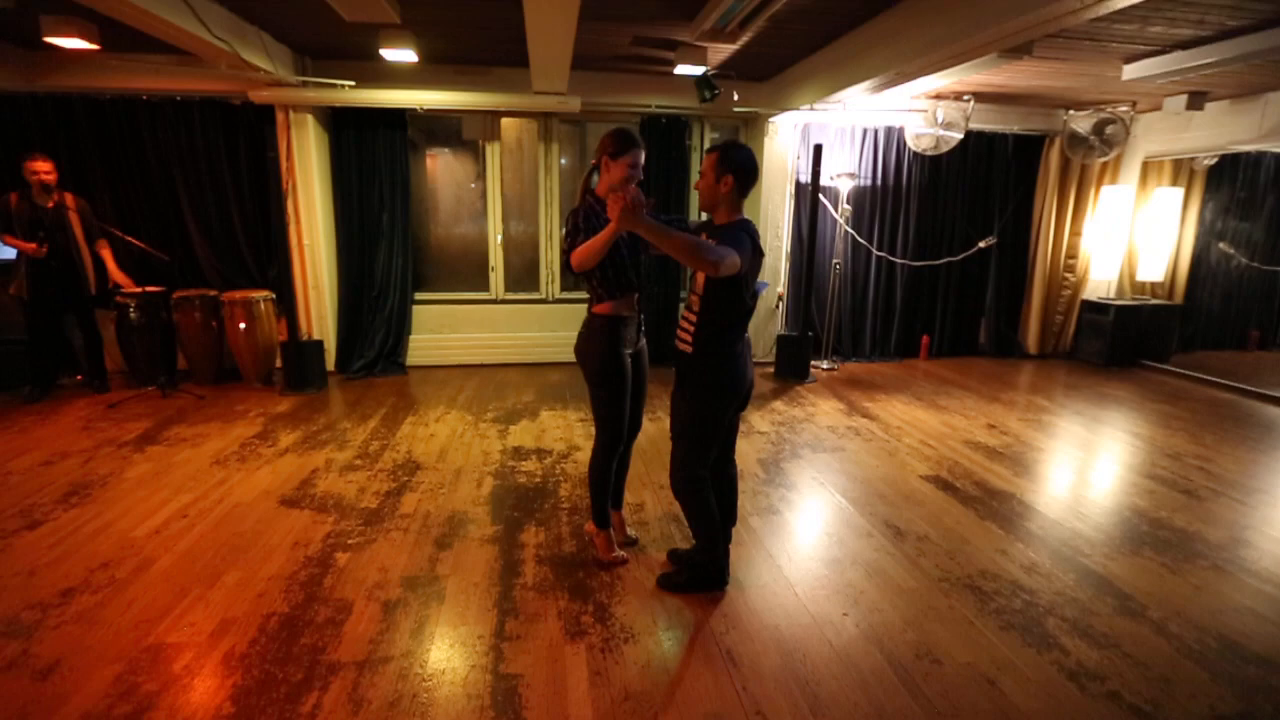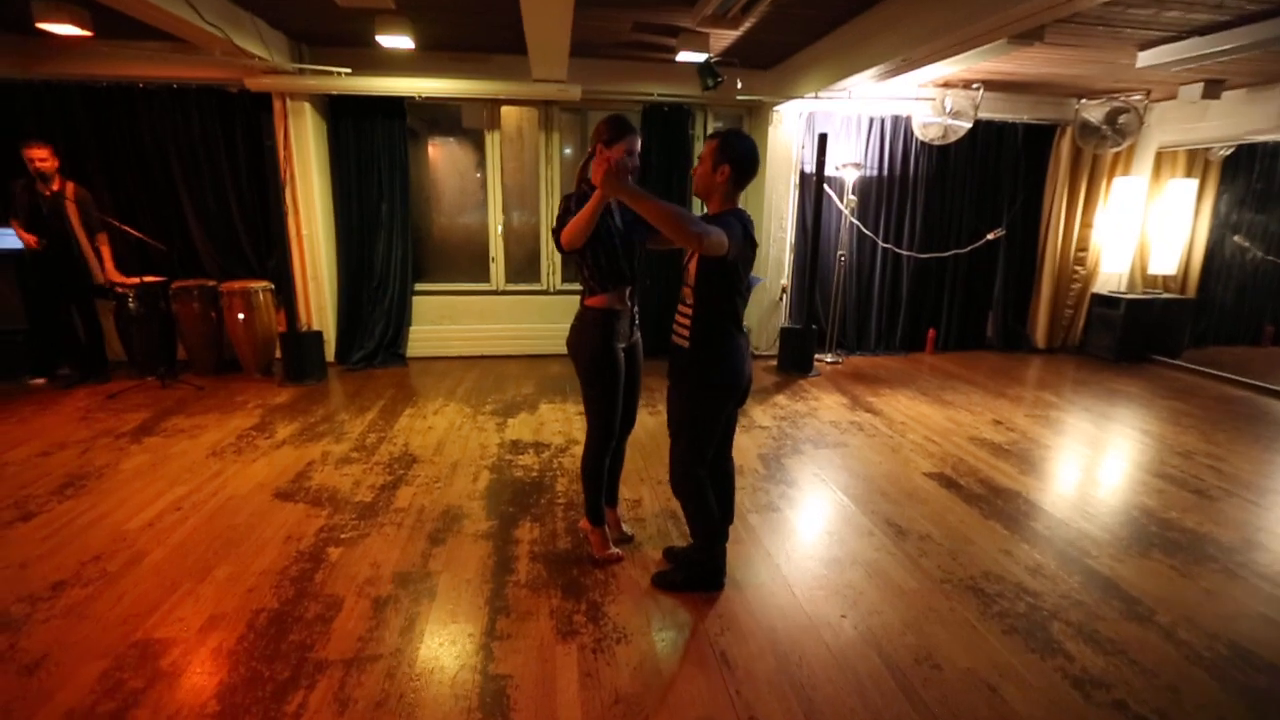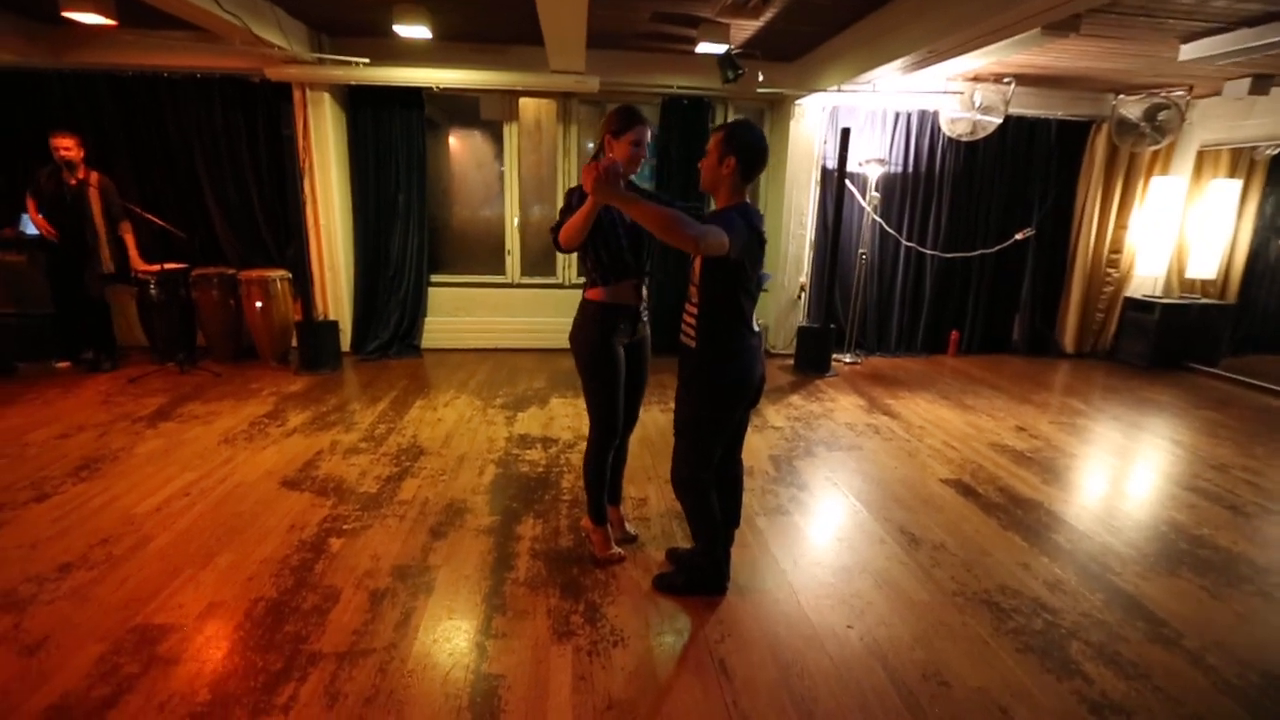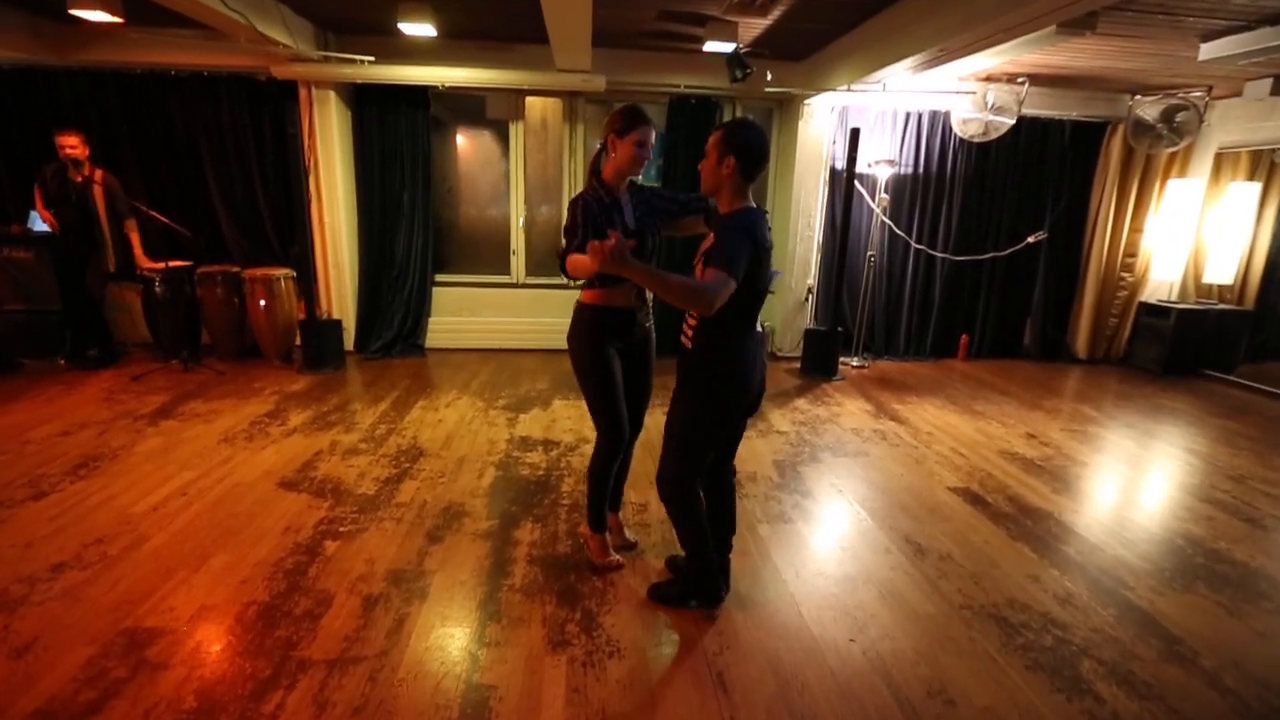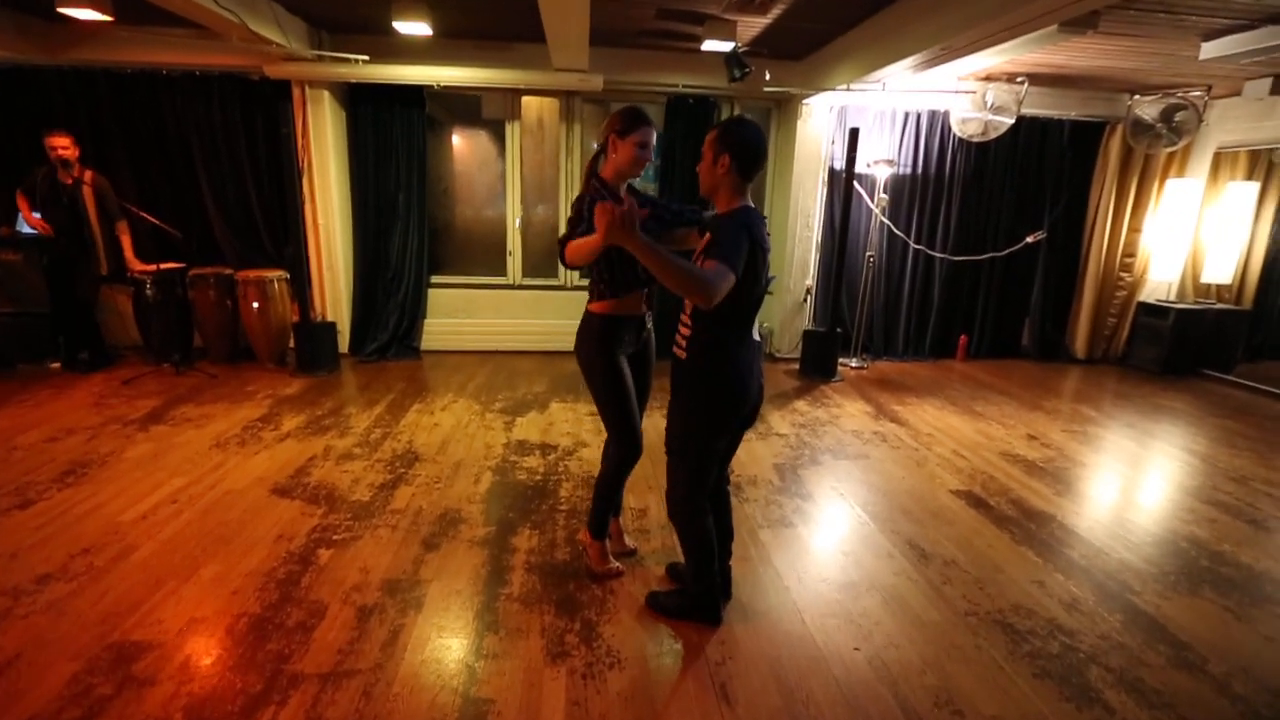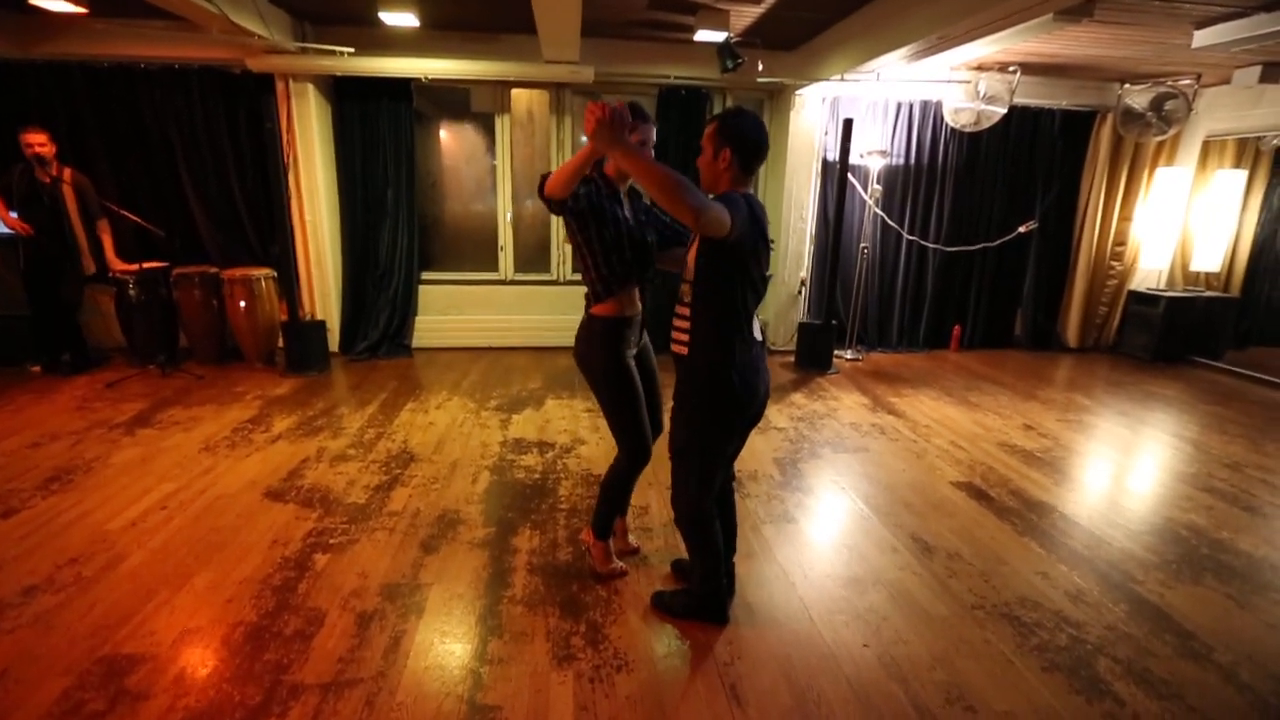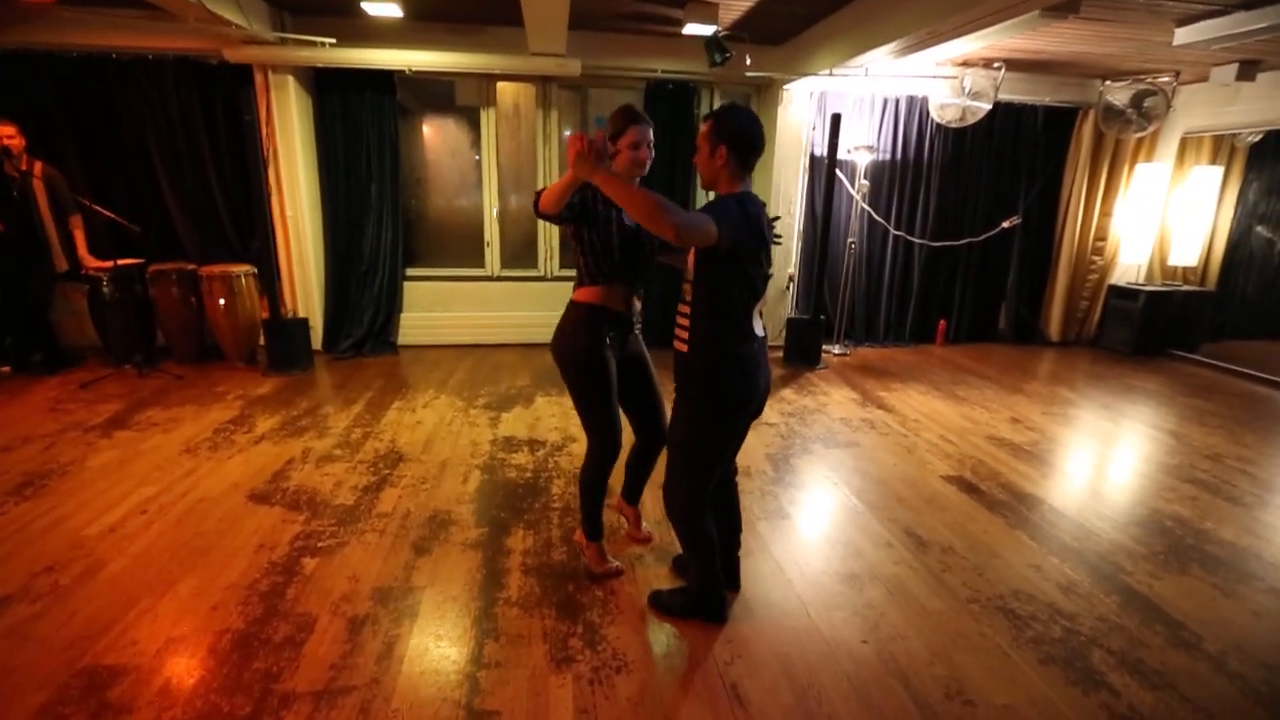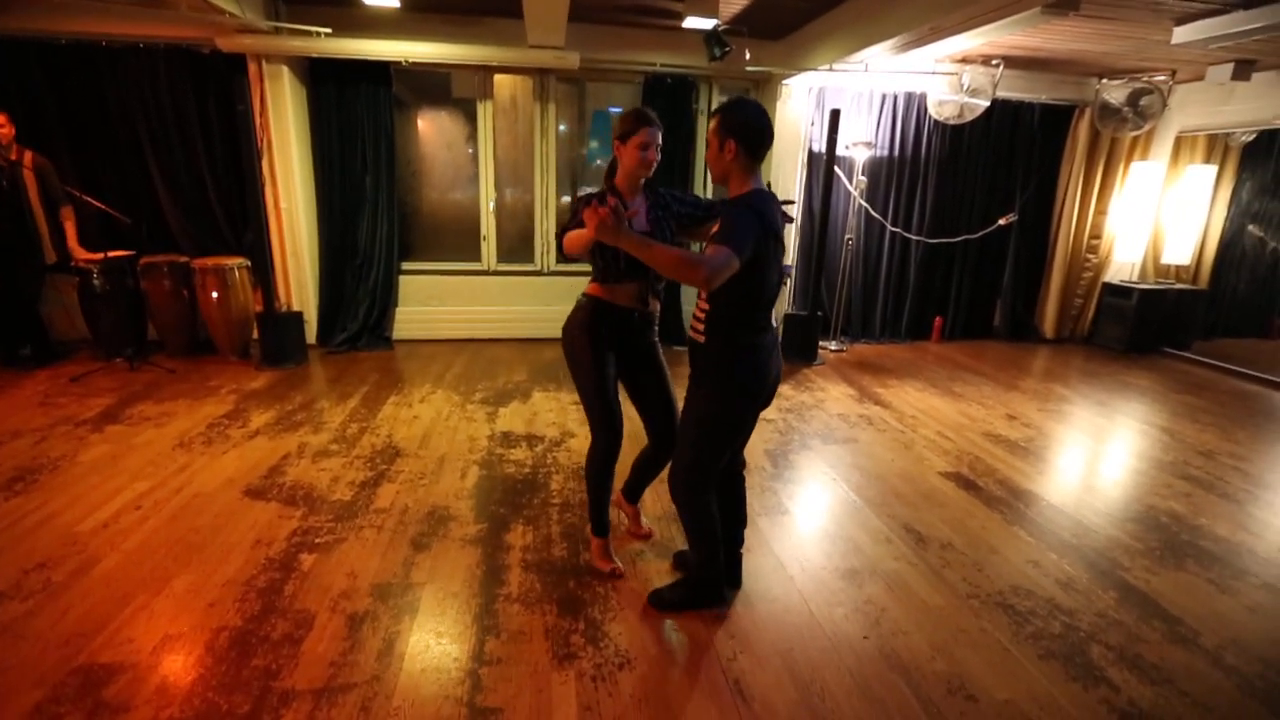
dt=0.4s
person 1, frame 1
left shoulder: (739, 239)
right shoulder: (715, 230)
left elbow: (712, 262)
right elbow: (687, 246)
left wrist: (639, 225)
left hip: (711, 374)
right hip: (721, 370)
left knee: (689, 474)
right knee: (718, 465)
left ankle: (710, 567)
right ankle: (713, 552)
person 1, frame 2
left shoulder: (732, 228)
right shoulder: (719, 223)
left elbow: (694, 235)
right elbow: (683, 233)
left wrist: (624, 192)
left hip: (706, 370)
right hip: (721, 364)
left knee: (688, 472)
right knee: (714, 463)
left ankle: (706, 568)
right ankle: (710, 551)
person 1, frame 3
left shoulder: (736, 222)
right shoulder: (736, 219)
left elbow: (692, 237)
right elbow: (692, 233)
left wrist: (616, 196)
right wrist: (622, 198)
left hip: (716, 370)
right hip: (736, 364)
left knee: (691, 474)
right knee: (724, 465)
left ankle: (709, 572)
right ankle: (714, 555)
person 1, frame 4
left shoulder: (736, 232)
right shoulder: (747, 221)
left elbow: (706, 299)
left wrist: (629, 267)
left hip: (715, 375)
right hip: (739, 370)
left knee: (676, 479)
right knee: (717, 471)
left ankle: (703, 582)
right ankle: (713, 566)
person 1, frame 5
left shoulder: (734, 229)
right shoulder: (743, 223)
left elbow: (705, 292)
right elbow: (705, 276)
left wrist: (630, 241)
left hip: (711, 383)
right hip: (734, 378)
left knee: (687, 496)
right knee: (711, 483)
left ankle: (703, 597)
right ankle: (714, 575)
person 1, frame 6
left shoulder: (736, 211)
right shoulder: (742, 214)
left elbow: (693, 210)
right elbow: (696, 252)
left wrist: (617, 149)
left hip: (716, 382)
right hip: (737, 376)
left knee: (692, 495)
right knee: (715, 480)
left ankle: (709, 596)
right ankle: (718, 569)
person 1, frame 7
left shoulder: (733, 211)
right shoulder: (747, 211)
left elbow: (677, 228)
right elbow: (688, 236)
left wrist: (598, 175)
left hip: (718, 378)
right hip: (739, 371)
left knee: (685, 491)
right knee: (717, 474)
left ankle: (706, 594)
right ankle: (723, 567)
person 1, frame 8
left shoulder: (746, 213)
right shoulder: (760, 205)
left elbow: (706, 274)
left wrist: (625, 240)
left hip: (730, 370)
right hip: (749, 363)
left knee: (689, 479)
right knee: (725, 467)
left ankle: (706, 582)
right ankle: (725, 563)
person 2, frame 1
right shoulder: (585, 215)
right elbow: (577, 262)
right wrist: (616, 225)
left hip: (634, 331)
right hip: (605, 336)
left knee: (630, 430)
right knee: (611, 435)
left ankle: (613, 513)
right ankle: (599, 526)
person 2, frame 2
left shoulder: (626, 206)
right shoulder: (580, 201)
right elbow: (566, 241)
right wrist: (600, 194)
left hip: (629, 325)
right hip: (598, 329)
left knee: (623, 427)
right knee: (603, 431)
left ankle: (608, 510)
right ankle: (594, 523)
person 2, frame 3
left shoulder: (639, 198)
right shoulder: (585, 195)
right elbow: (565, 241)
right wrist: (596, 199)
left hip: (637, 320)
right hip: (599, 323)
left knee: (626, 424)
right knee: (605, 428)
left ankle: (612, 509)
right ankle: (596, 522)
person 2, frame 4
left shoulder: (646, 198)
right shoulder: (587, 202)
left elbow: (700, 209)
right elbow: (570, 262)
right wrist: (596, 263)
left hip: (639, 325)
right hip: (595, 328)
left knee: (632, 430)
right knee: (613, 434)
left ankle: (612, 514)
right ankle: (595, 529)
person 2, frame 5
left shoulder: (638, 200)
right shoulder: (592, 202)
left elbow: (689, 224)
right elbow: (569, 253)
right wrist: (604, 236)
left hip: (640, 329)
right hip: (604, 335)
left knee: (625, 436)
right knee: (629, 443)
left ankle: (612, 520)
right ankle: (595, 534)
person 2, frame 6
left shoulder: (636, 201)
right shoulder: (589, 195)
left elbow: (680, 243)
right elbow: (551, 192)
right wrist: (594, 149)
left hip: (634, 331)
right hip: (605, 337)
left knee: (650, 430)
right knee: (637, 445)
left ankle: (617, 518)
right ankle: (597, 535)
person 2, frame 7
right shoulder: (588, 199)
right elbow: (545, 208)
right wrist: (578, 173)
left hip: (627, 332)
right hip: (586, 329)
left knee: (656, 432)
right knee: (606, 441)
left ankle: (629, 502)
right ankle: (590, 536)
person 2, frame 8
left shoulder: (668, 203)
right shoulder: (594, 203)
left elbow: (722, 214)
right elbow: (567, 243)
right wrist: (592, 233)
left hip: (642, 330)
right hip: (594, 325)
left knee: (668, 435)
right knee: (608, 431)
left ankle: (628, 498)
right ankle: (599, 536)
person 3, frame 1
left shoulder: (73, 204)
left elbow: (97, 237)
left wrist: (112, 269)
right wrist: (22, 245)
left hip: (76, 275)
right hip: (40, 277)
left knee: (89, 328)
right knee: (43, 331)
left ankle: (97, 377)
right ankle: (41, 382)
person 3, frame 2
left shoulder: (75, 193)
right shoulder: (22, 191)
left elbow: (97, 230)
right elbow: (16, 218)
left wrist: (108, 266)
right wrist: (22, 233)
left hip: (78, 265)
right hip: (44, 267)
left knee: (88, 318)
right knee: (56, 320)
left ankle: (98, 367)
right ankle: (80, 366)
person 3, frame 3
left shoulder: (98, 182)
right shoulder: (46, 177)
left elbow: (120, 219)
right elbow: (31, 195)
left wrist: (132, 254)
right wrist: (35, 217)
left hip: (92, 252)
right hip: (61, 253)
left knee: (93, 299)
right knee: (67, 306)
left ankle: (106, 352)
right ankle: (76, 352)
person 3, frame 4
left shoulder: (103, 180)
right shoulder: (53, 174)
left elbow: (126, 216)
right elbow: (39, 186)
left wrist: (138, 252)
right wrist: (42, 210)
left hip: (96, 249)
right hip: (66, 249)
left knee: (91, 298)
right knee: (71, 303)
left ankle: (104, 351)
right ankle: (80, 349)
person 3, frame 5
left shoulder: (94, 181)
right shoulder: (42, 178)
left elbow: (117, 218)
right elbow: (21, 194)
left wrist: (128, 255)
right wrist: (28, 216)
left hip: (87, 254)
right hip: (56, 255)
left knee: (82, 304)
right knee: (61, 308)
left ankle: (96, 355)
right ankle: (72, 354)
person 3, frame 6
left shoulder: (73, 180)
left elbow: (98, 217)
left wrist: (109, 255)
left hip: (69, 257)
right hip: (36, 258)
left knee: (65, 307)
right knee: (41, 312)
left ankle: (79, 359)
right ankle: (50, 358)
person 3, frame 7
left shoulder: (45, 174)
left elbow: (71, 212)
left wrist: (82, 252)
left hip: (42, 254)
left knee: (35, 307)
left ankle: (52, 358)
right ankle: (22, 357)
person 3, frame 8
left shoulder: (35, 163)
left elbow: (62, 203)
left wrist: (72, 244)
left hip: (33, 247)
left knee: (24, 300)
left ankle: (41, 353)
